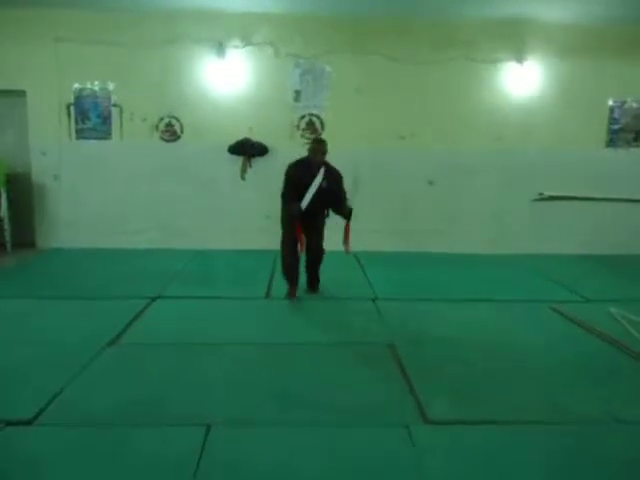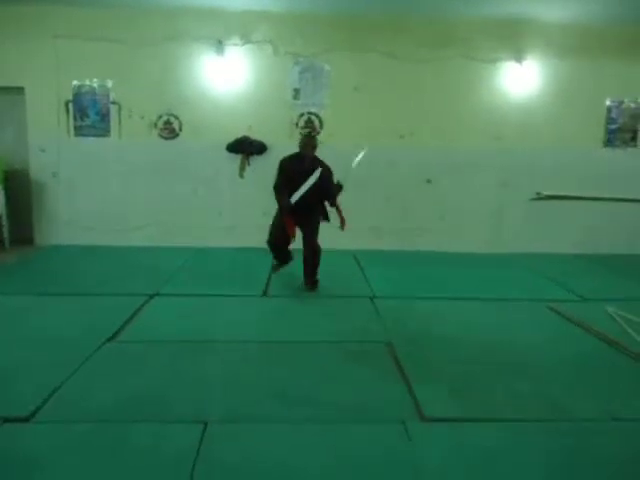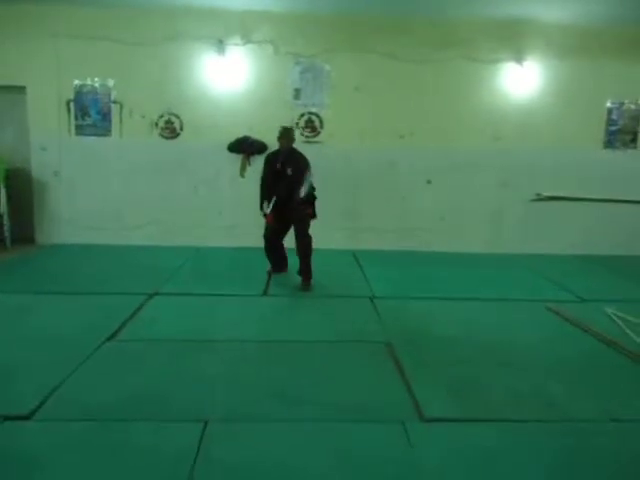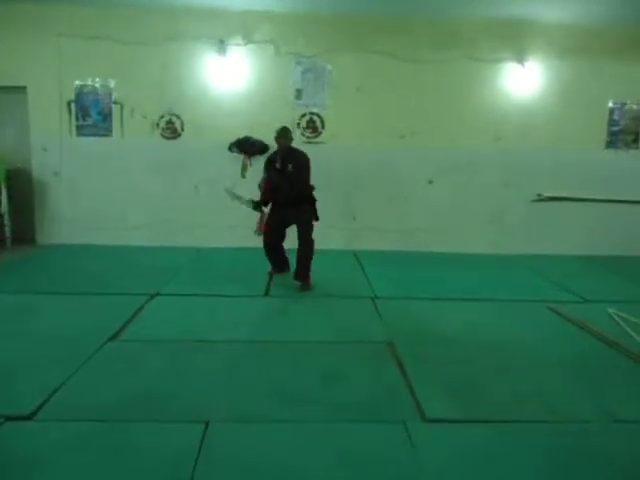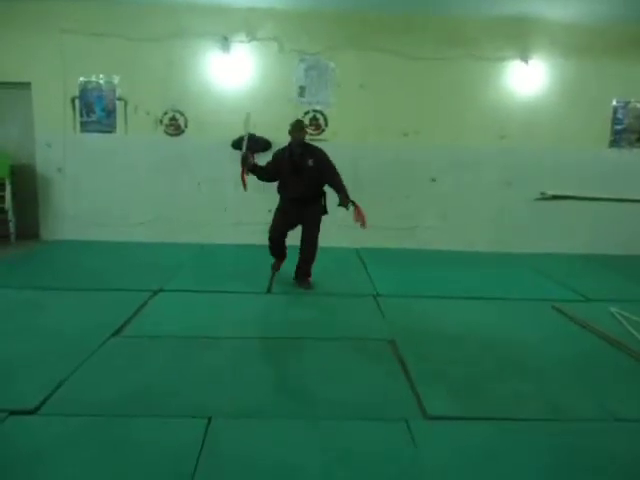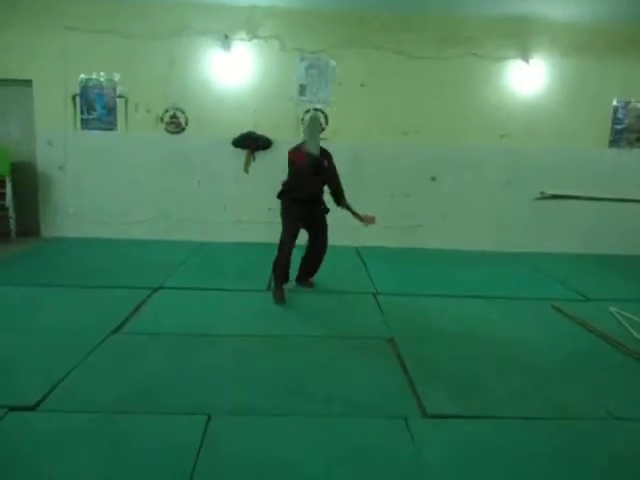
dt=0.3s
person 1, frame 1
left shoulder: (332, 174)
right shoulder: (295, 168)
left elbow: (338, 200)
right elbow: (287, 195)
left wrist: (346, 211)
right wrist: (292, 208)
left hip: (315, 214)
right hip: (294, 212)
left knee: (315, 248)
right knee: (288, 246)
left ankle: (312, 283)
right ankle: (292, 284)
person 1, frame 2
left shoulder: (323, 169)
right shoulder: (287, 163)
left elbow: (328, 193)
right elbow: (279, 187)
left wrist: (336, 191)
right wrist: (284, 202)
left hip: (310, 211)
right hip: (288, 208)
left knee: (311, 245)
right knee: (274, 240)
left ankle: (310, 279)
right ankle: (283, 258)
person 1, frame 3
left shoulder: (300, 160)
right shoulder: (271, 158)
left elbow: (306, 185)
right elbow: (266, 182)
left wrist: (299, 198)
right wrist: (264, 202)
left hip: (300, 205)
right hip: (281, 203)
left knee: (302, 237)
right knee: (270, 235)
left ankle: (306, 276)
right ankle: (279, 265)
person 1, frame 4
left shoulder: (300, 157)
right shoulder: (271, 159)
left elbow: (302, 180)
right elbow: (269, 184)
left wrist: (277, 178)
right wrist: (262, 202)
left hip: (301, 205)
right hip: (280, 205)
left knee: (305, 239)
right knee: (270, 237)
left ankle: (303, 277)
right ankle: (281, 265)
person 1, frame 5
left shoulder: (316, 153)
right shoulder: (281, 155)
left elbow: (331, 174)
right elbow: (269, 175)
left wrist: (342, 194)
right wrist: (251, 167)
left hip: (312, 203)
right hip: (289, 201)
left knee: (309, 240)
right knee: (275, 233)
left ankle: (302, 275)
right ankle: (279, 257)
person 1, frame 6
left shoulder: (324, 155)
right shoulder: (297, 153)
left elbow: (332, 180)
right elbow: (296, 179)
left wrist: (341, 200)
right wrist: (304, 165)
left hip: (314, 203)
right hip: (293, 203)
left knee: (319, 242)
right knee: (287, 241)
left ankle: (303, 277)
right ankle: (279, 284)
